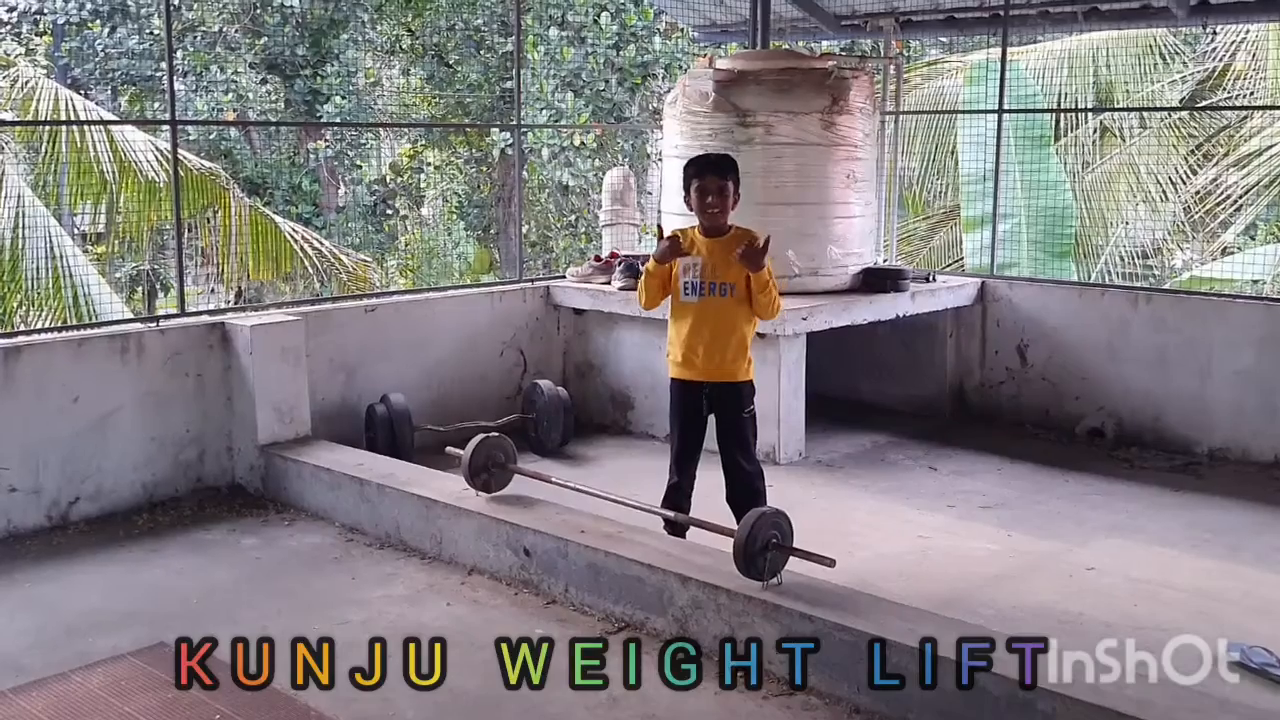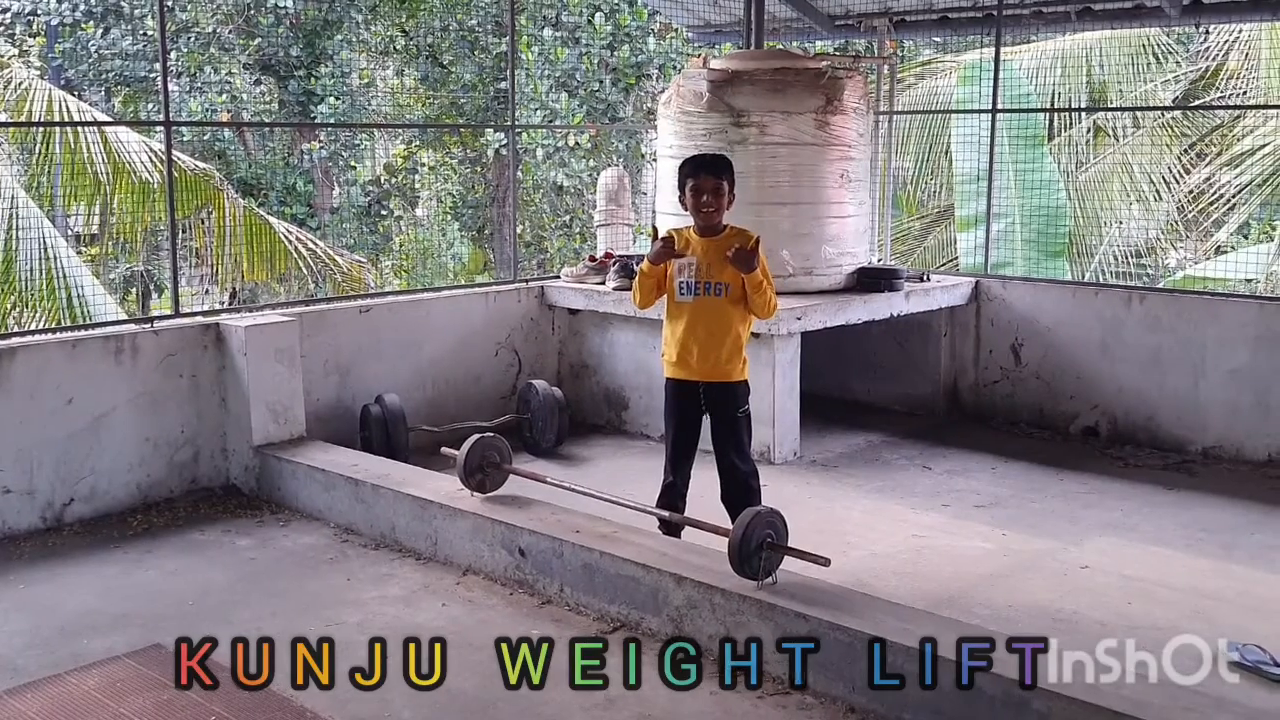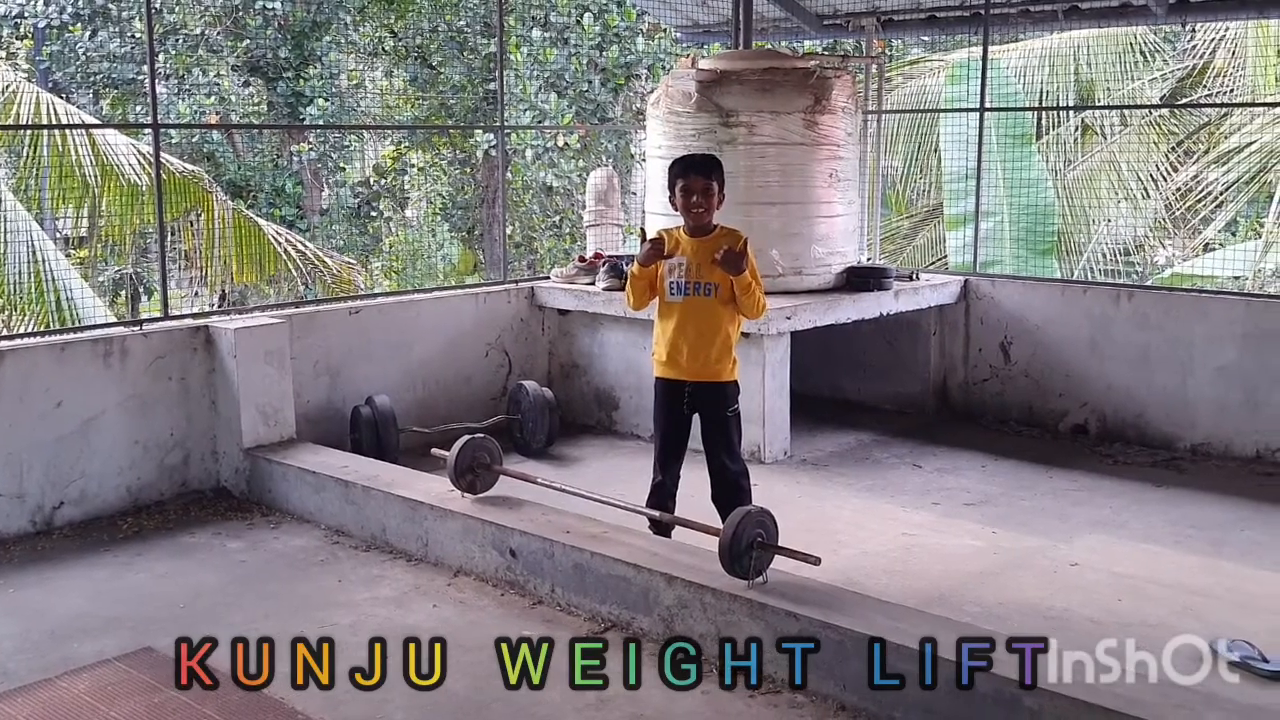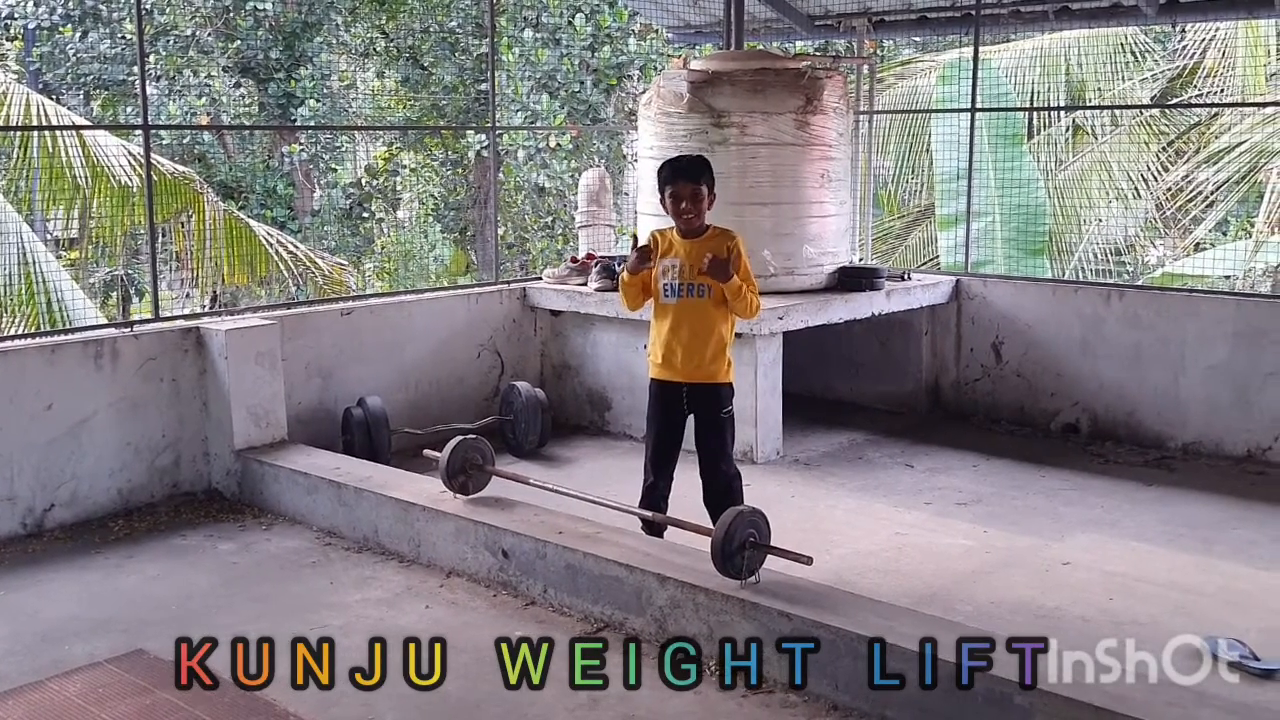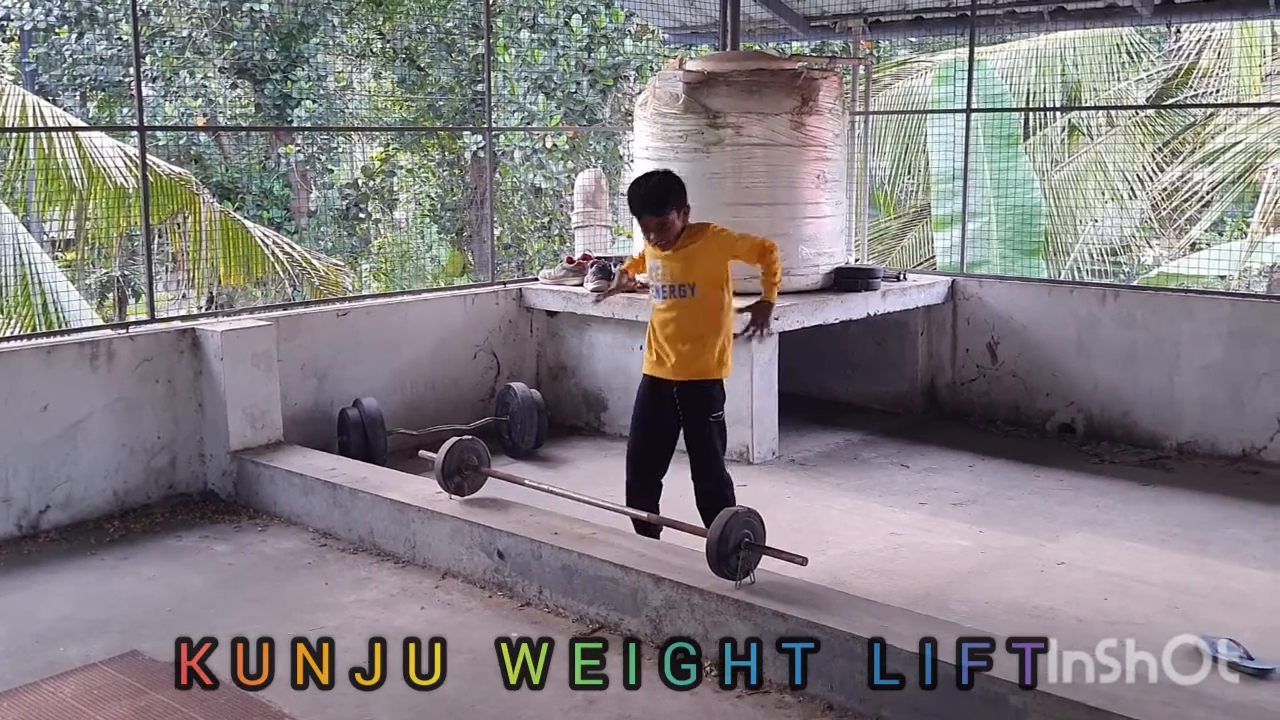
dt=1s
person 1, frame 1
left shoulder: (749, 244)
right shoulder: (677, 243)
left elbow: (769, 311)
right elbow: (647, 301)
left wrist: (758, 271)
right wrist: (656, 262)
left hip: (733, 376)
right hip: (685, 374)
left knee: (742, 465)
right knee: (680, 463)
right ankle: (672, 536)
person 1, frame 2
left shoulder: (745, 243)
right shoulder: (672, 243)
left elbow: (766, 309)
right elbow: (642, 300)
left wrist: (751, 273)
right wrist: (650, 262)
left hip: (728, 375)
right hip: (680, 373)
left knee: (736, 465)
right knee: (675, 462)
right ankle: (667, 535)
person 1, frame 3
left shoulder: (734, 243)
right shoulder: (663, 243)
left elbow: (756, 309)
right elbow: (636, 301)
left wrist: (740, 274)
right wrist: (640, 264)
left hip: (718, 376)
right hip: (670, 373)
left knee: (727, 465)
right knee: (665, 462)
right ankle: (657, 535)
person 1, frame 4
left shoulder: (728, 244)
right shoulder: (656, 244)
left elbow: (750, 309)
right elbow: (633, 303)
left wrist: (728, 280)
right wrist: (630, 272)
left hip: (713, 377)
right hip: (665, 376)
left knee: (719, 468)
right knee: (657, 464)
right ankle: (650, 538)
person 1, frame 5
left shoulder: (712, 239)
right shoulder: (651, 244)
left elbow: (769, 252)
left wrist: (766, 302)
right wrist: (624, 274)
left hip: (702, 377)
right hip: (656, 374)
left knee: (709, 470)
right knee: (641, 463)
right ankle: (645, 542)
